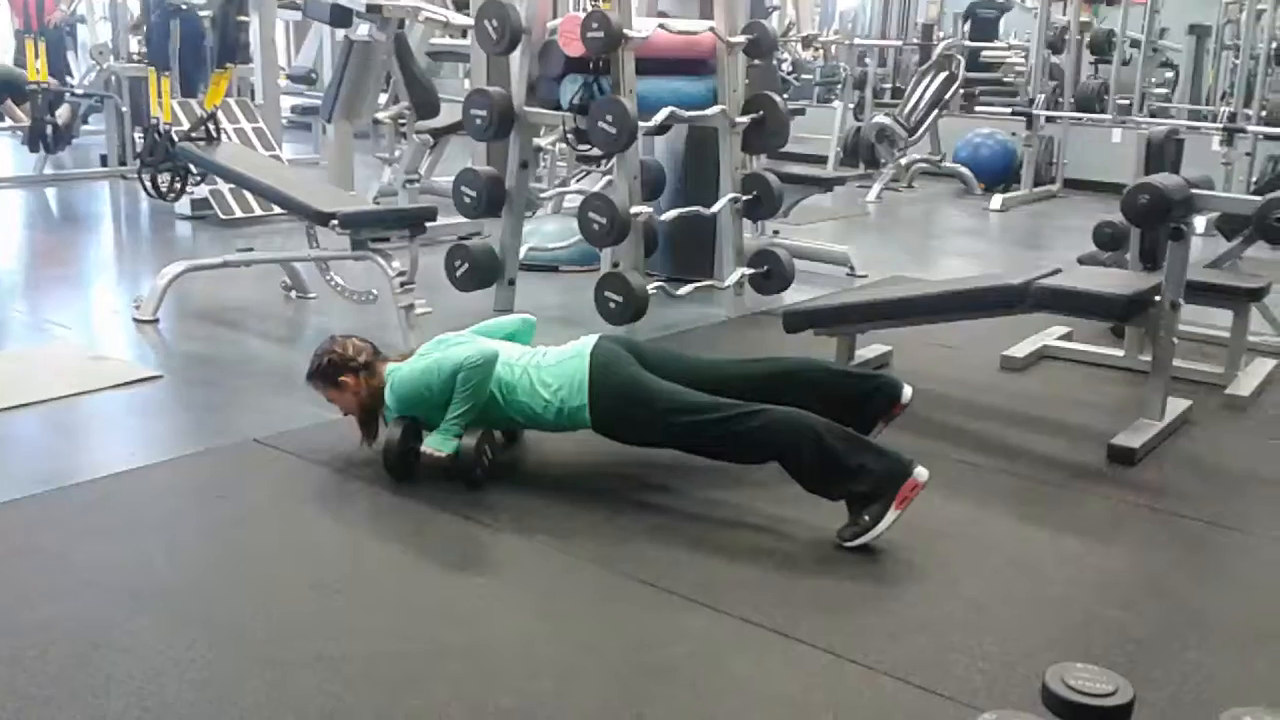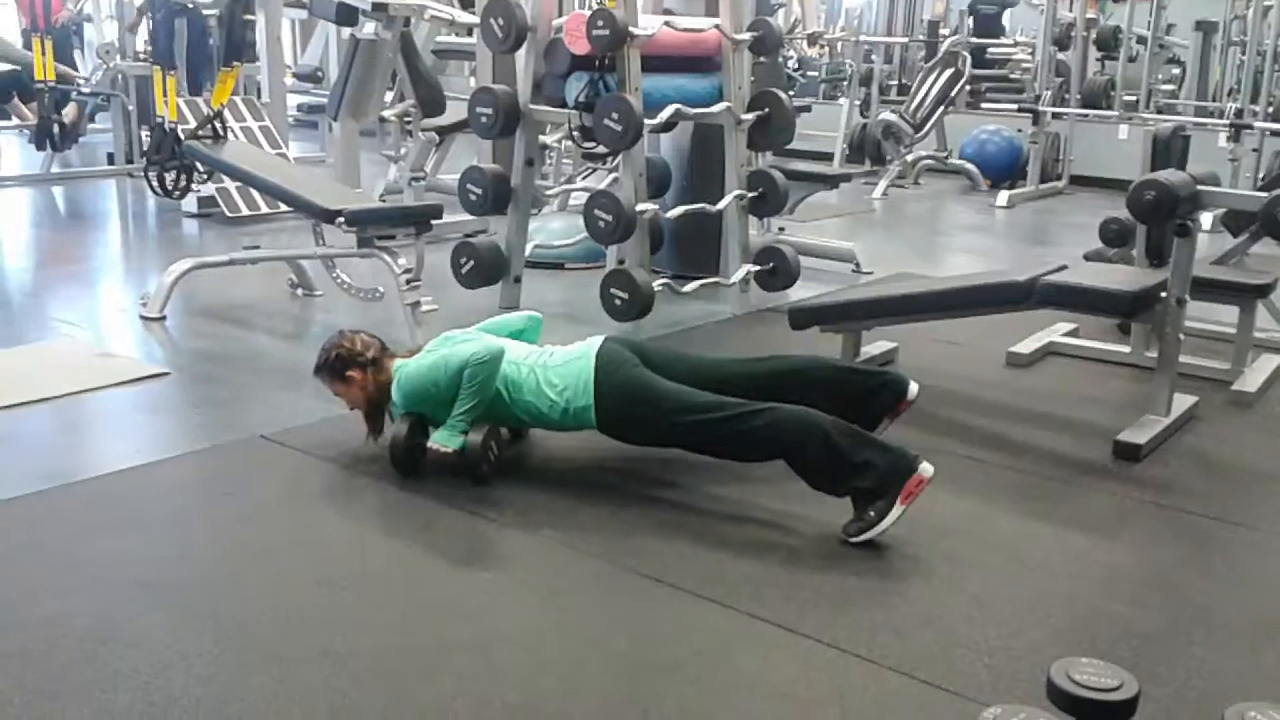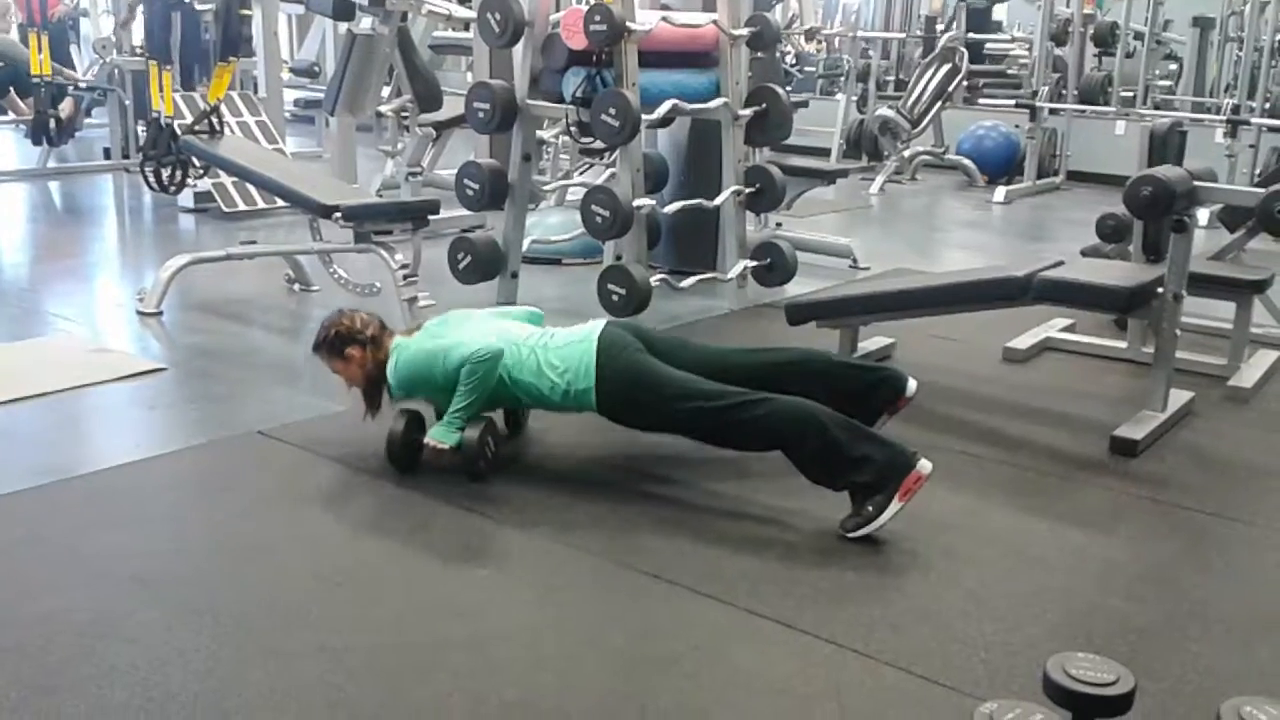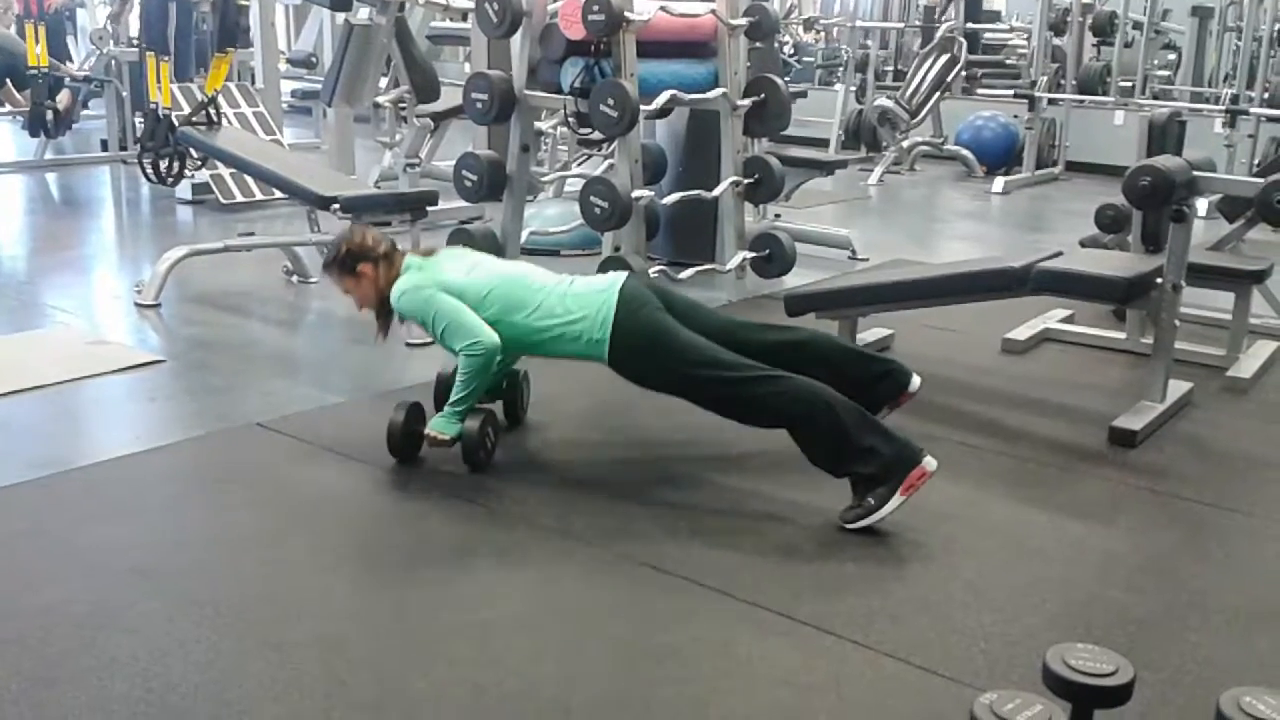
dt=0.3s
person 1, frame 1
left shoulder: (402, 389)
right shoulder: (426, 354)
left elbow: (481, 357)
right elbow: (521, 321)
left wrist: (449, 431)
left hip: (595, 392)
right hip: (598, 353)
left knee: (732, 423)
right knee: (738, 380)
left ankle: (882, 477)
right ankle: (876, 394)
person 1, frame 2
left shoulder: (408, 386)
right shoulder: (435, 347)
left elbow: (484, 357)
right elbow: (530, 319)
left wrist: (455, 428)
left hip: (600, 394)
right hip: (604, 353)
left knee: (736, 422)
right knee: (741, 380)
left ankle: (887, 474)
right ankle: (881, 391)
person 1, frame 3
left shoulder: (403, 363)
right shoulder: (434, 326)
left elbow: (486, 354)
left wrist: (451, 425)
right wrist: (490, 399)
left hip: (603, 376)
right hip: (605, 337)
left knee: (739, 411)
right knee: (747, 368)
left ankle: (884, 470)
right ankle: (880, 387)
person 1, frame 4
left shoulder: (409, 291)
right shoulder: (443, 258)
left elbow: (483, 345)
left wrist: (453, 415)
right wrist: (489, 385)
left hip: (615, 330)
right hip: (623, 291)
left knee: (754, 386)
right knee: (759, 344)
left ankle: (890, 464)
right ankle: (886, 379)
